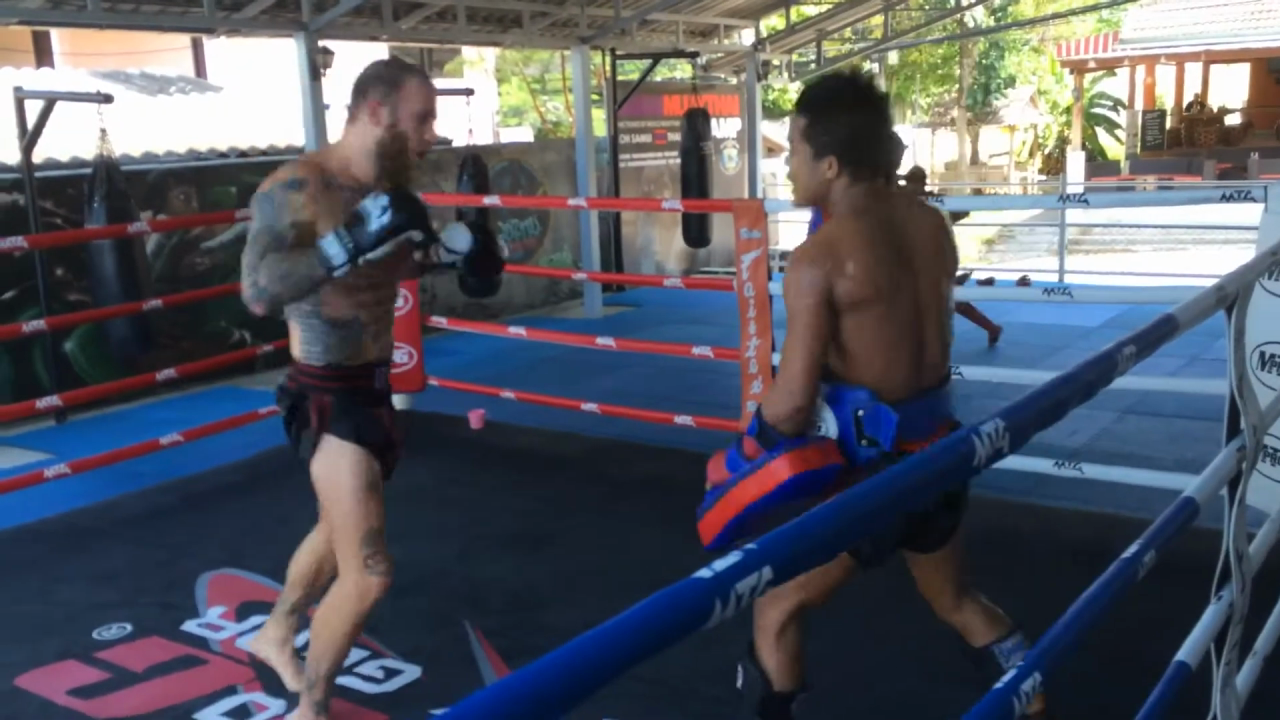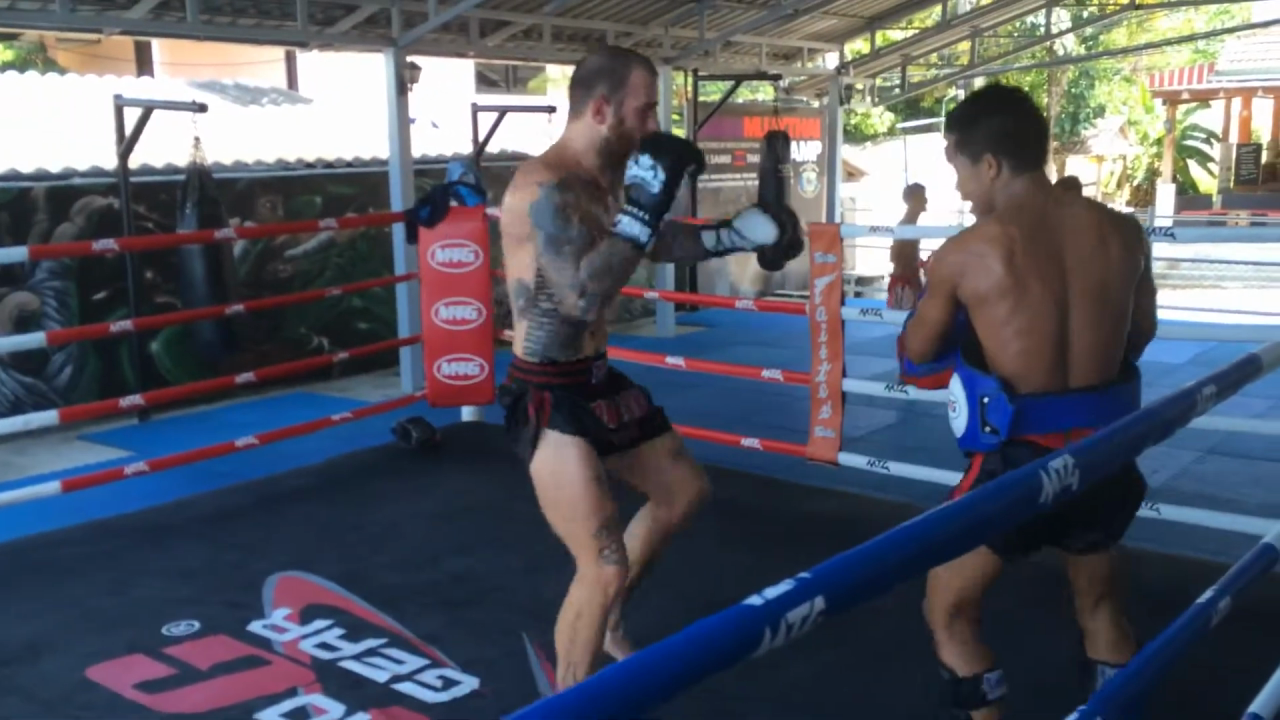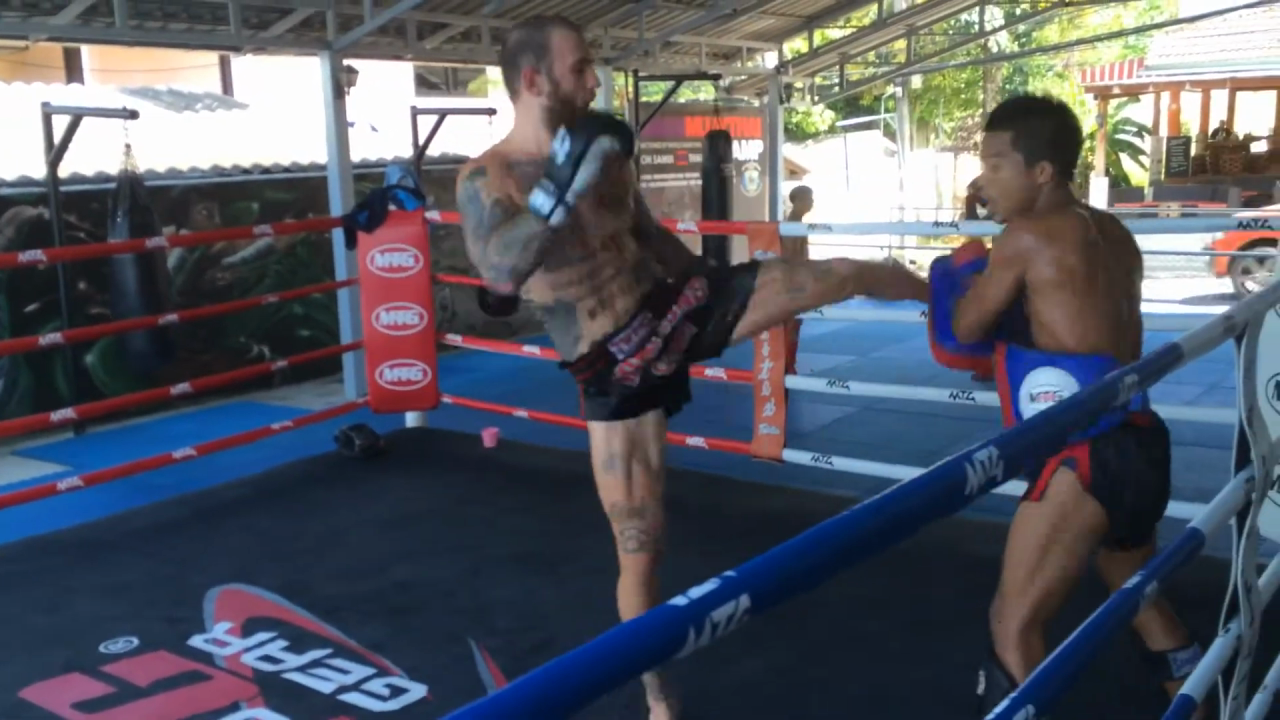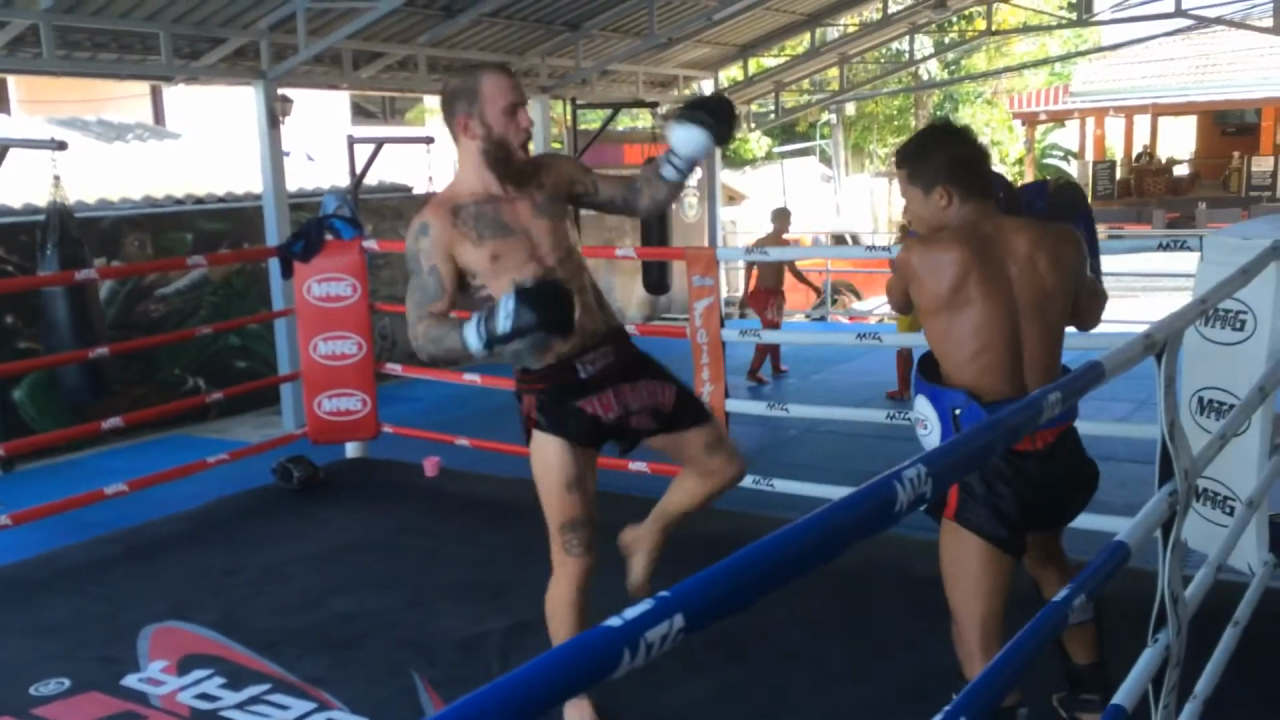
dt=1s
person 1, frame 1
left shoulder: (389, 185)
right shoulder: (297, 184)
left elbow: (410, 262)
right elbow: (261, 289)
left wrist: (453, 254)
right wrist: (357, 242)
left hip: (363, 387)
right hip: (331, 400)
left knee: (339, 534)
right knee: (369, 574)
left ankle: (272, 637)
person 1, frame 2
left shoulder: (605, 176)
right shoulder: (544, 187)
left elbow: (663, 244)
right elbow: (582, 294)
left wrist: (743, 231)
right wrist: (642, 209)
left hip: (596, 382)
right hip: (548, 398)
left knee: (685, 491)
right knee: (599, 561)
left ankle: (607, 624)
person 1, frame 3
left shoulder: (607, 156)
right shoulder: (481, 182)
right elbow: (500, 275)
left wrist: (720, 281)
right wrist: (564, 183)
left hip: (668, 311)
right hip: (608, 372)
left knee: (827, 277)
right knee: (640, 556)
person 1, frame 4
left shoulder: (549, 174)
right shoulder: (443, 222)
left elbow: (648, 195)
right elbow: (425, 336)
left wrist: (687, 147)
right wrist: (493, 328)
left hip: (613, 357)
right hip: (554, 395)
left knee: (721, 469)
right knee: (574, 561)
left ankle: (646, 538)
person 2, frame 1
left shoulder: (821, 257)
right shoulder: (927, 224)
left elbow: (792, 403)
left wrist: (746, 453)
left hip: (874, 470)
right hip: (935, 452)
left knee: (775, 615)
right knee: (956, 598)
person 2, frame 2
left shoulder: (964, 254)
right shoulder: (1122, 233)
left elbow: (917, 355)
right elbow: (1140, 334)
left hip: (1016, 466)
left knee: (948, 617)
right knee: (1100, 605)
person 2, frame 3
left shoulder: (1028, 238)
right shoulder: (1114, 234)
left elbow: (964, 328)
left wrist: (964, 277)
left hip: (1089, 453)
right hip: (1136, 443)
left knee: (1014, 624)
right knee: (1140, 597)
person 2, frame 4
left shoulder: (922, 256)
right shoulder: (1059, 241)
left elbow: (904, 302)
right elbow: (1088, 312)
left hip: (983, 465)
right hip: (1053, 450)
left knee: (977, 640)
right knee: (1043, 554)
